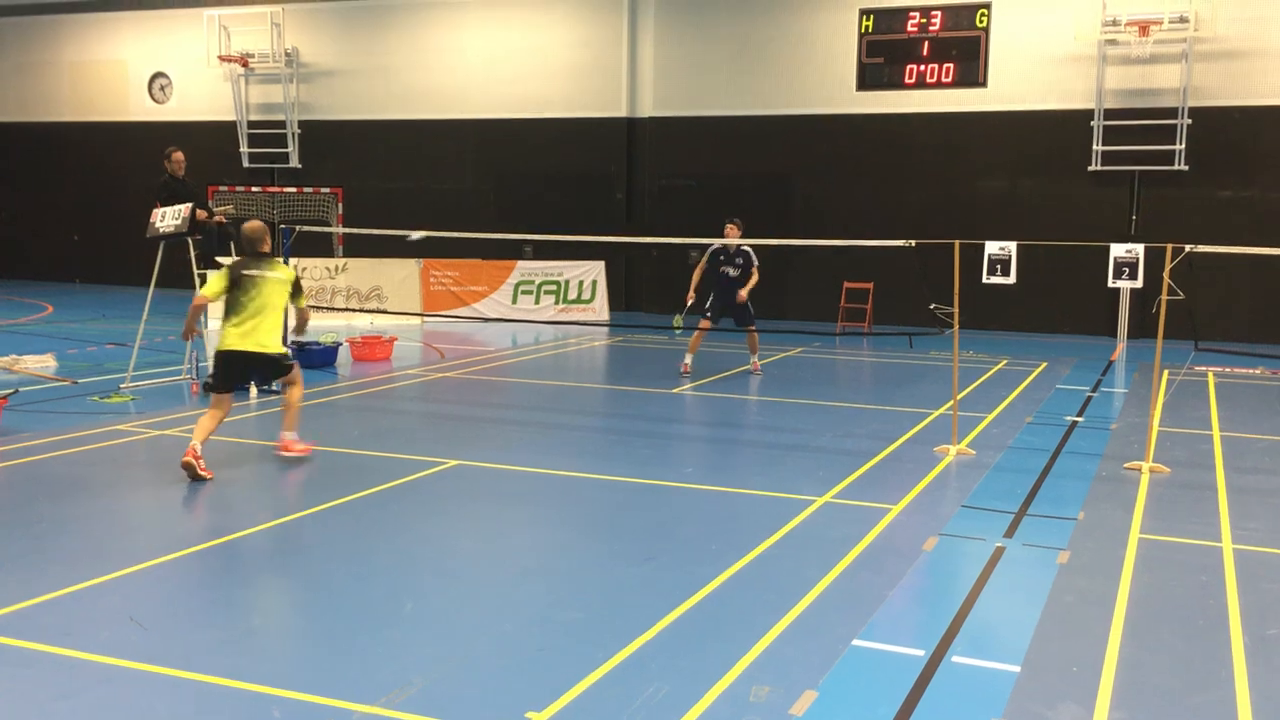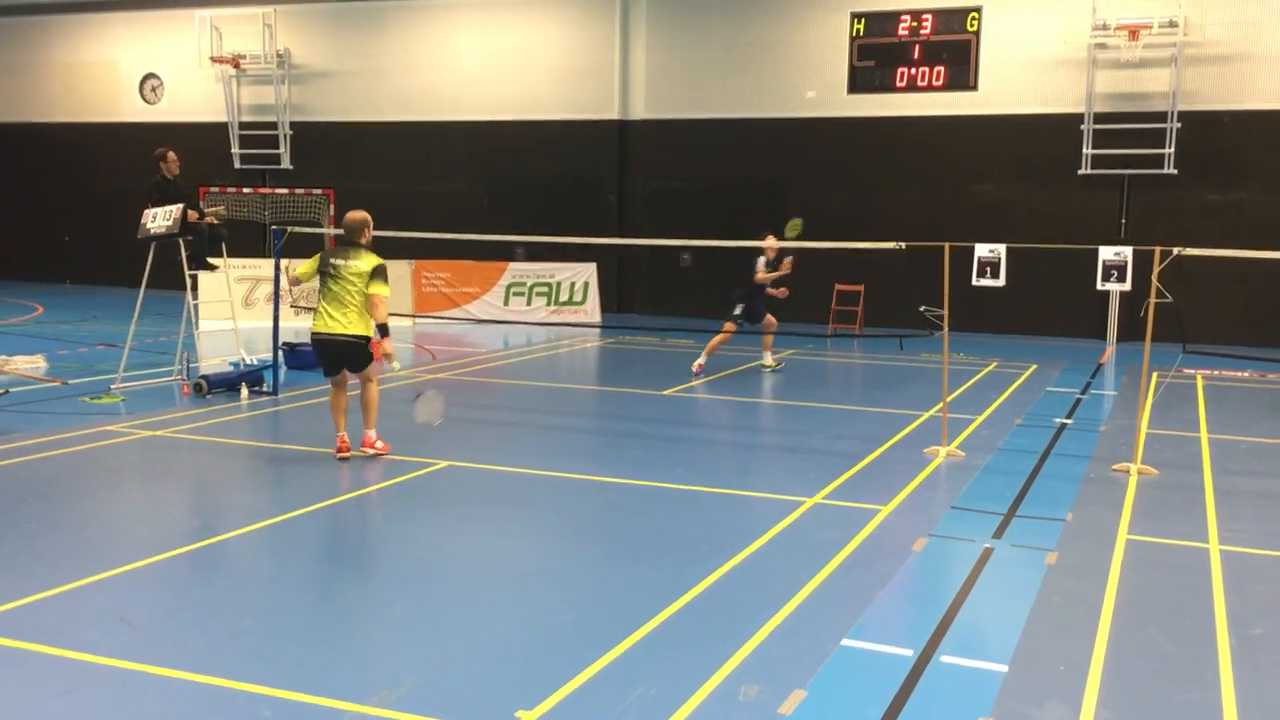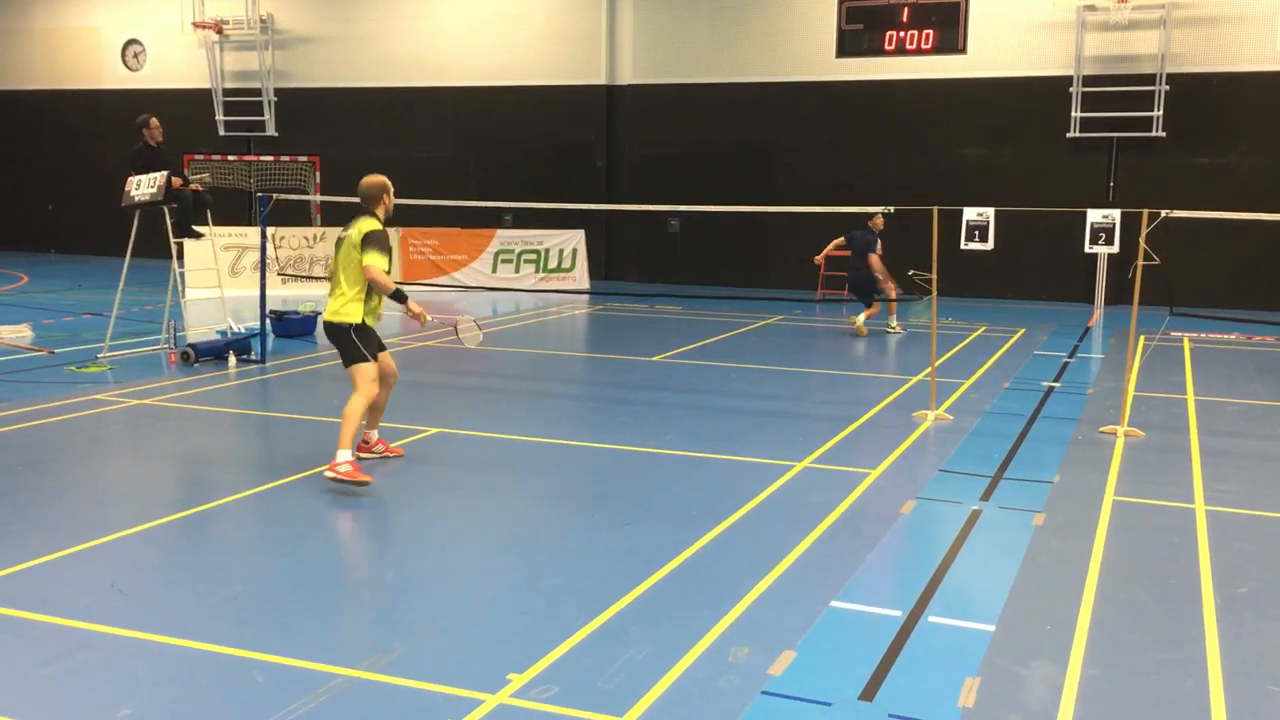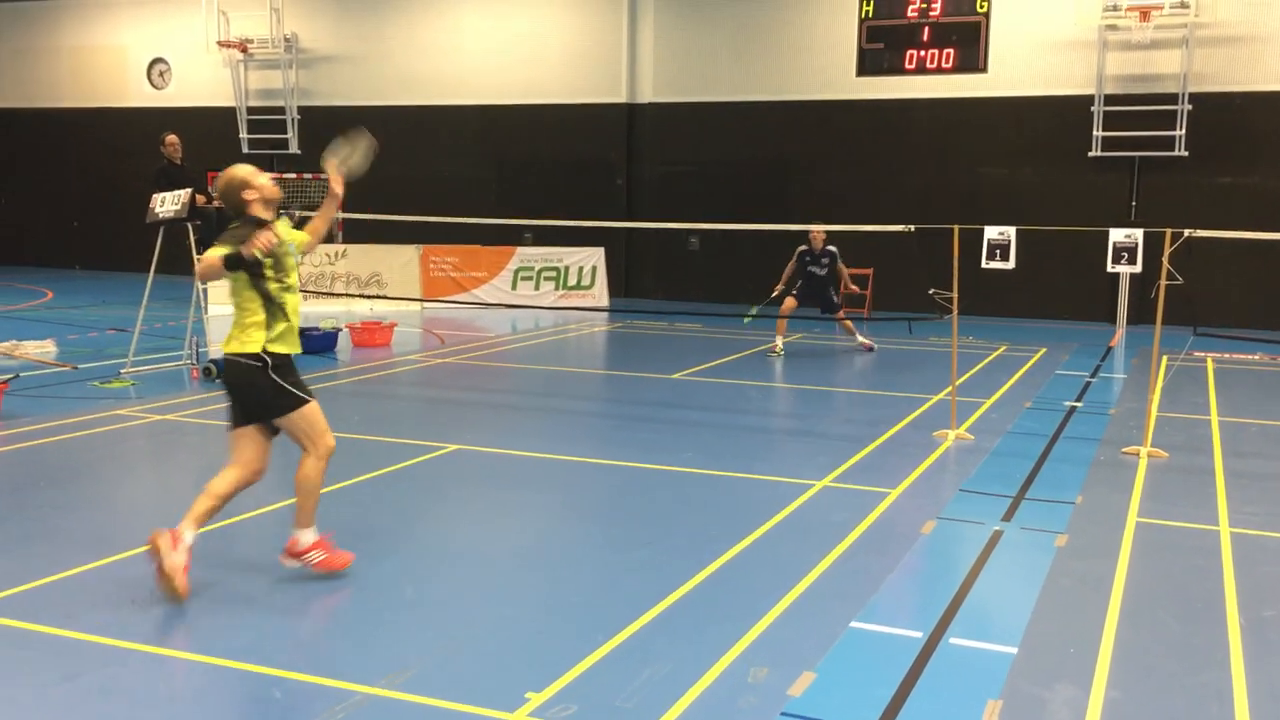
dt=0.7s
person 1, frame 1
left shoulder: (232, 269)
right shoulder: (287, 274)
left elbow: (199, 302)
right elbow: (303, 312)
left wrist: (189, 325)
right wrist: (300, 326)
left hip: (229, 350)
right hip: (266, 352)
left knee: (217, 410)
right knee: (295, 381)
left ankle: (194, 450)
right ankle: (288, 440)
person 1, frame 2
left shoulder: (326, 256)
right shoulder: (375, 264)
left elbow: (294, 278)
right elbow: (377, 302)
right wrist: (385, 337)
left hip: (320, 335)
right hip: (353, 338)
left knee: (338, 385)
right knee: (368, 381)
left ankle: (342, 441)
right ankle: (371, 437)
person 1, frame 3
left shoulder: (351, 229)
right shoulder: (374, 231)
left elbow: (335, 274)
right elbow: (373, 273)
right wrist: (406, 301)
left hip: (343, 319)
right hip: (351, 322)
left knee: (388, 374)
right knee: (366, 390)
left ankle: (369, 440)
right ankle: (342, 462)
person 1, frame 4
left shoulder: (277, 234)
right shoulder: (246, 233)
left elbow: (306, 239)
right elbow: (204, 269)
left wrist: (333, 200)
right wrist: (245, 249)
left hip: (250, 365)
right hip: (260, 362)
left knee: (246, 467)
right knee: (321, 445)
left ankle: (178, 539)
right ankle: (304, 542)
